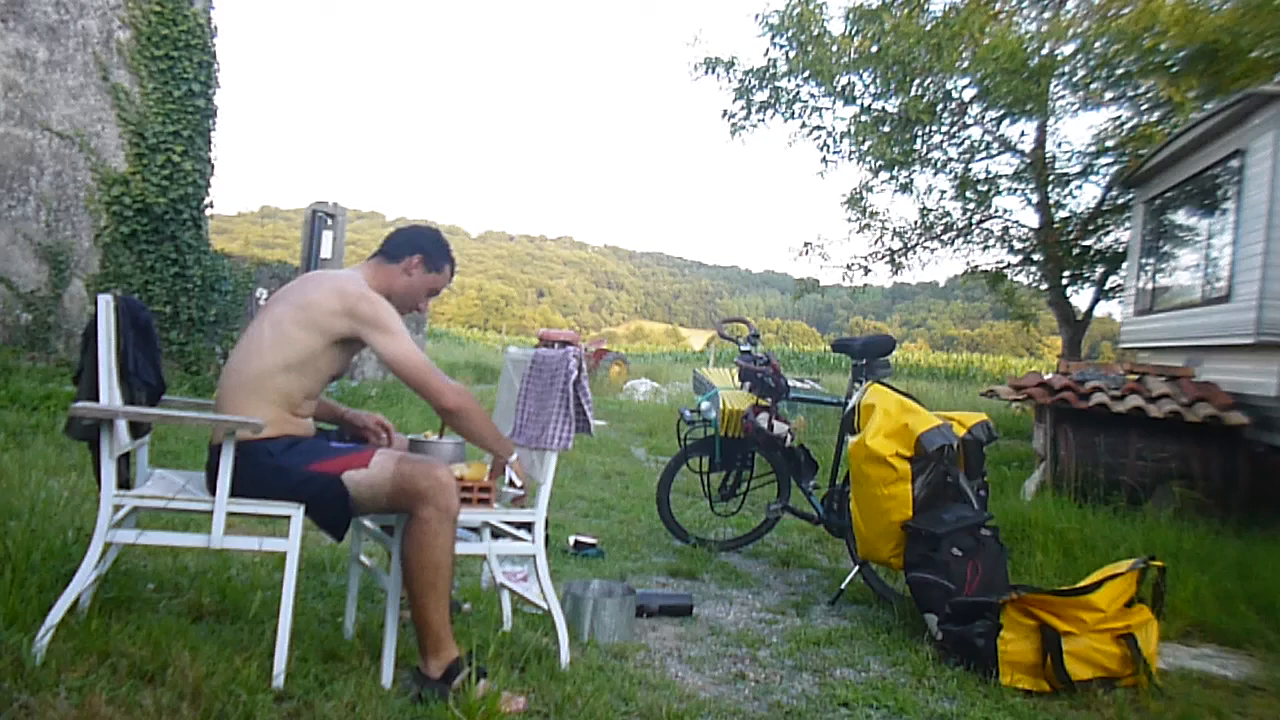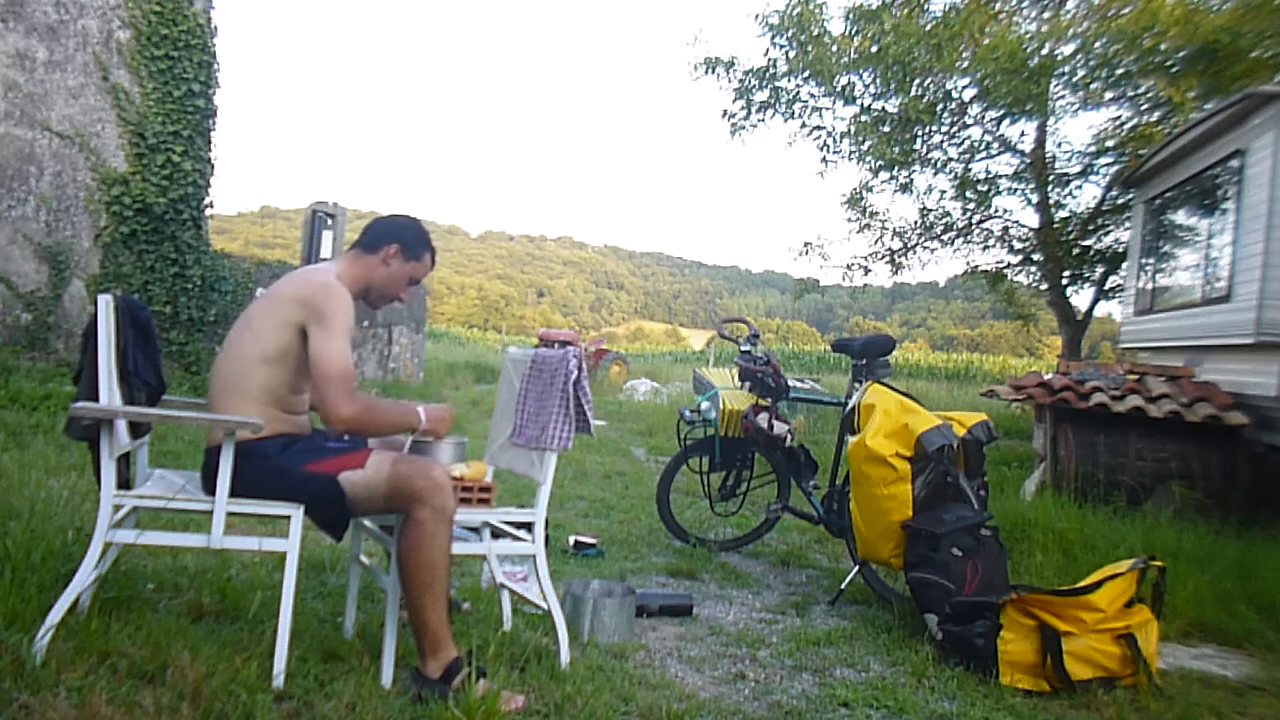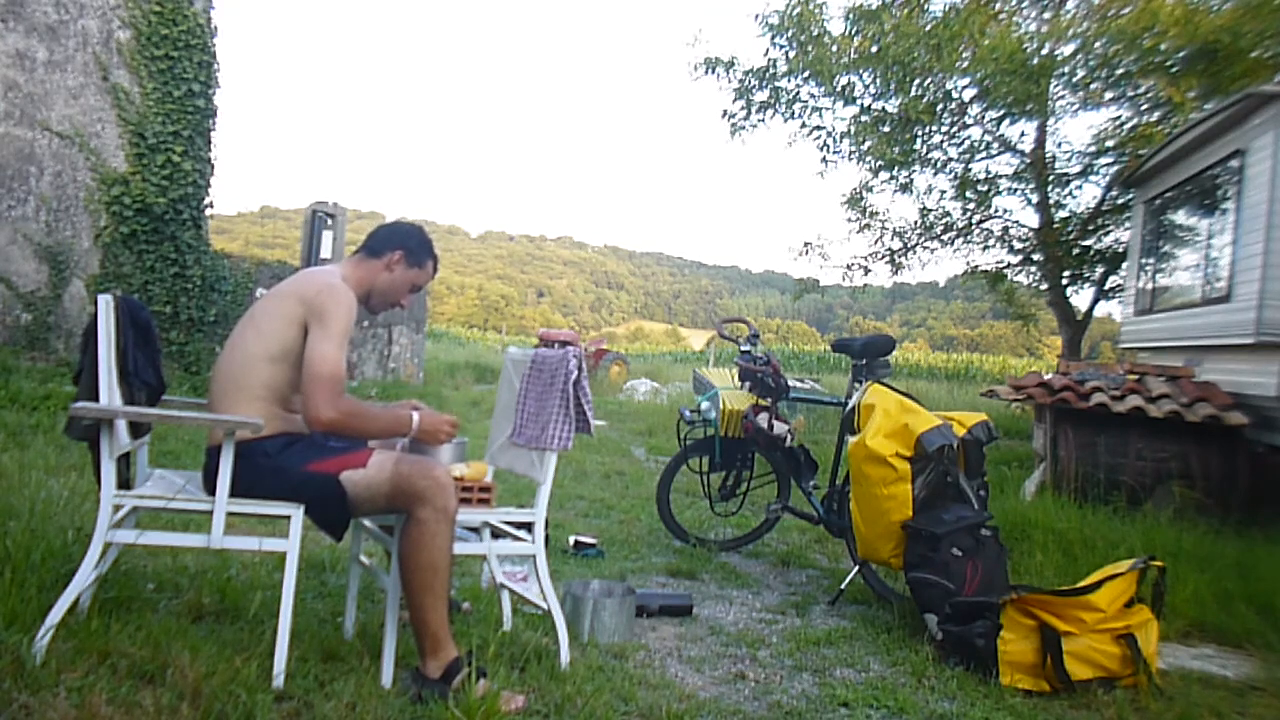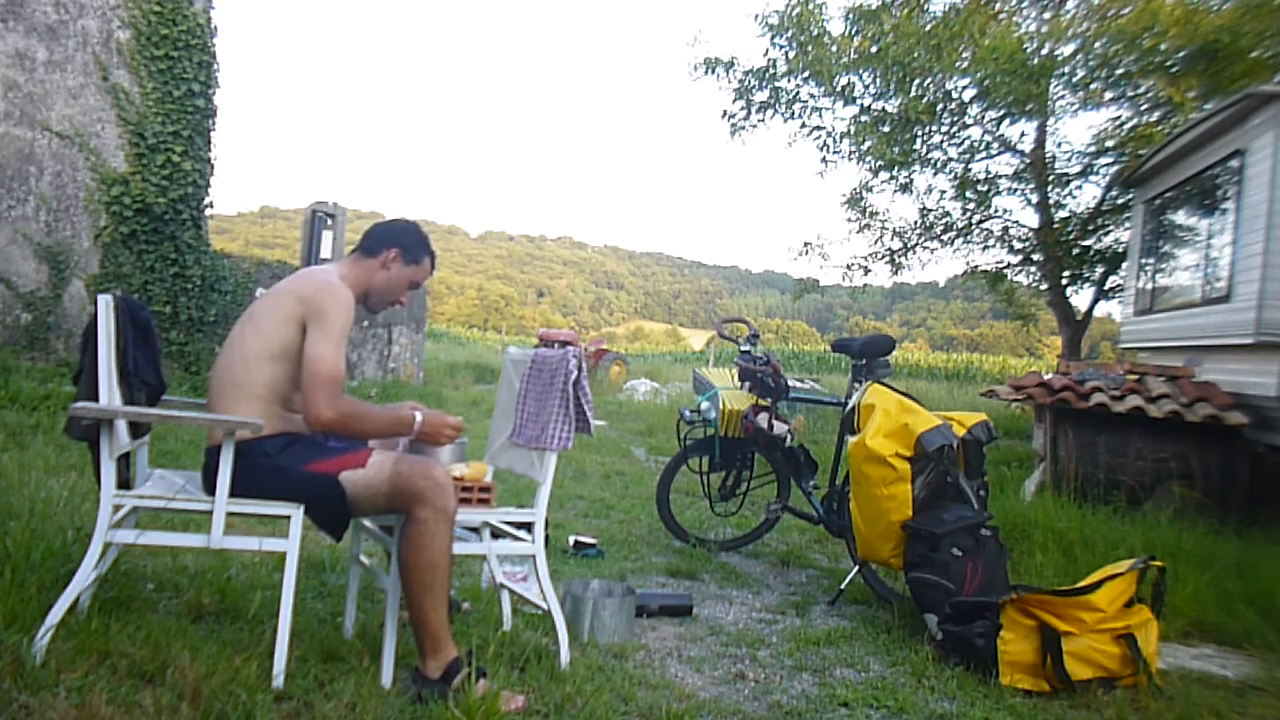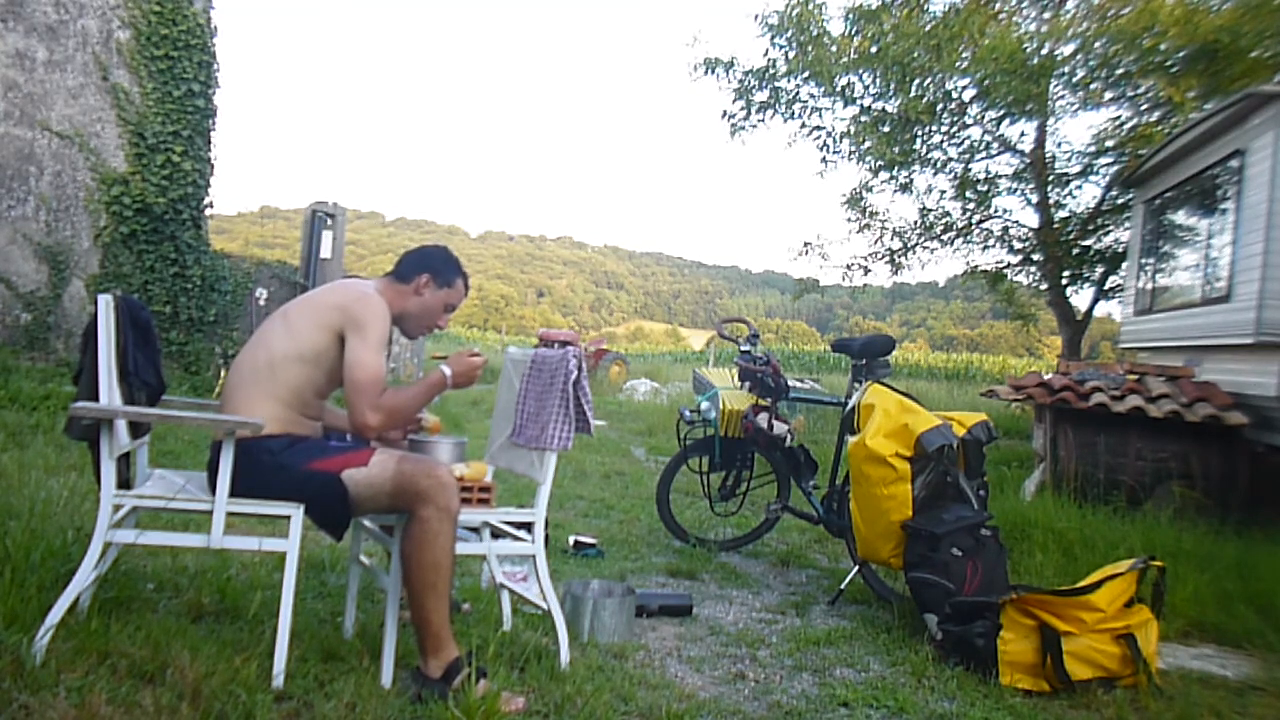
dt=1s
person 1, frame 1
left shoulder: (325, 286)
right shoulder: (361, 301)
right elbow: (448, 398)
left wrist: (345, 416)
right wrist: (506, 454)
left hip: (260, 447)
right hip: (263, 457)
left knee: (406, 455)
right knee: (433, 485)
left ankle: (427, 594)
right ankle: (439, 669)
person 1, frame 2
left shoulder: (314, 284)
right shoulder: (329, 294)
right elbow: (342, 412)
left wrist: (405, 417)
right wrist: (420, 416)
left hip: (265, 447)
right hip: (256, 457)
left knee: (404, 458)
right knee: (429, 485)
left ankle: (426, 596)
right ankle: (439, 670)
person 1, frame 3
left shoulder: (317, 285)
right shoulder: (334, 293)
right elbow: (325, 413)
left wrist: (391, 414)
right wrist: (411, 424)
left hip: (259, 448)
right hip: (259, 457)
left knee: (398, 458)
right knee: (430, 485)
left ankle: (427, 596)
right ankle: (439, 669)
person 1, frame 4
left shoulder: (314, 285)
right shoulder: (332, 293)
right elbow: (324, 412)
left wrist: (391, 416)
right wrist: (413, 424)
left hip: (254, 450)
right hip: (258, 457)
left knee: (391, 452)
right knee: (430, 485)
left ankle: (424, 594)
right ankle: (439, 670)
person 1, frame 5
left shoulder: (349, 299)
right shoulder: (368, 305)
right elbow: (369, 416)
left wrist: (382, 431)
right wrist: (444, 375)
left hip: (260, 449)
right hip: (264, 455)
left knee: (411, 470)
right knee: (433, 484)
left ankle: (426, 599)
right ankle: (440, 669)
